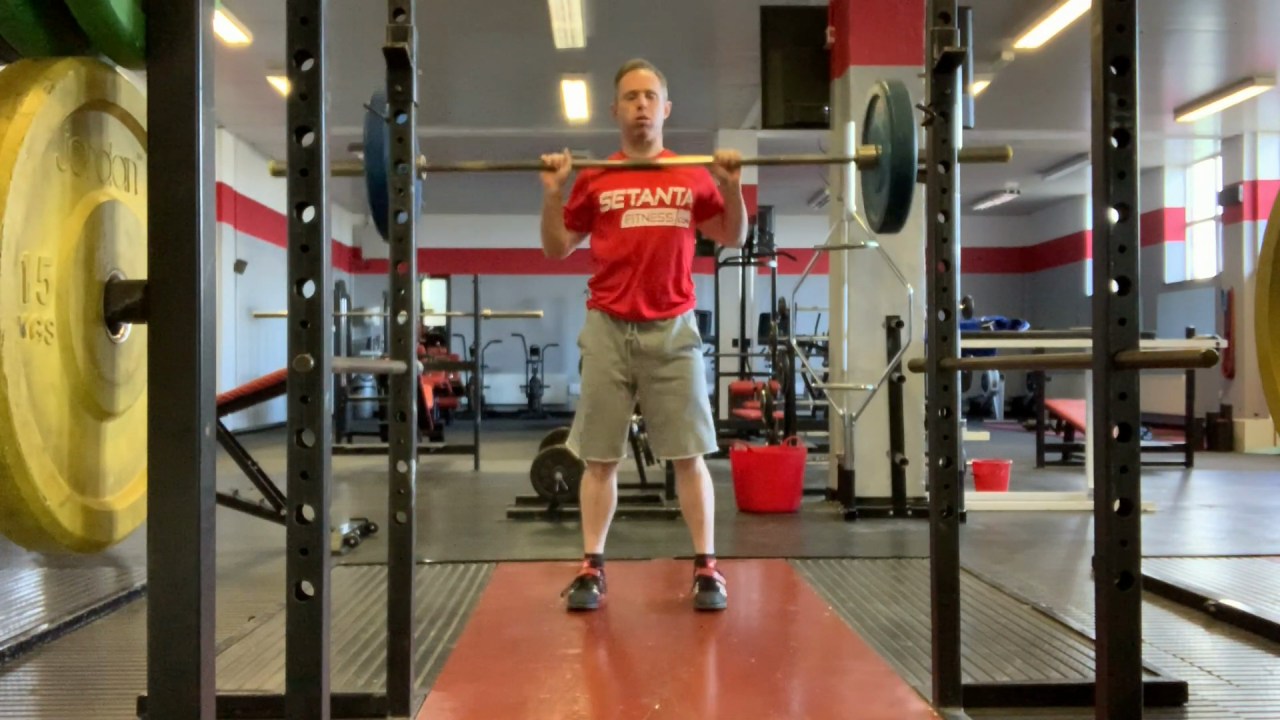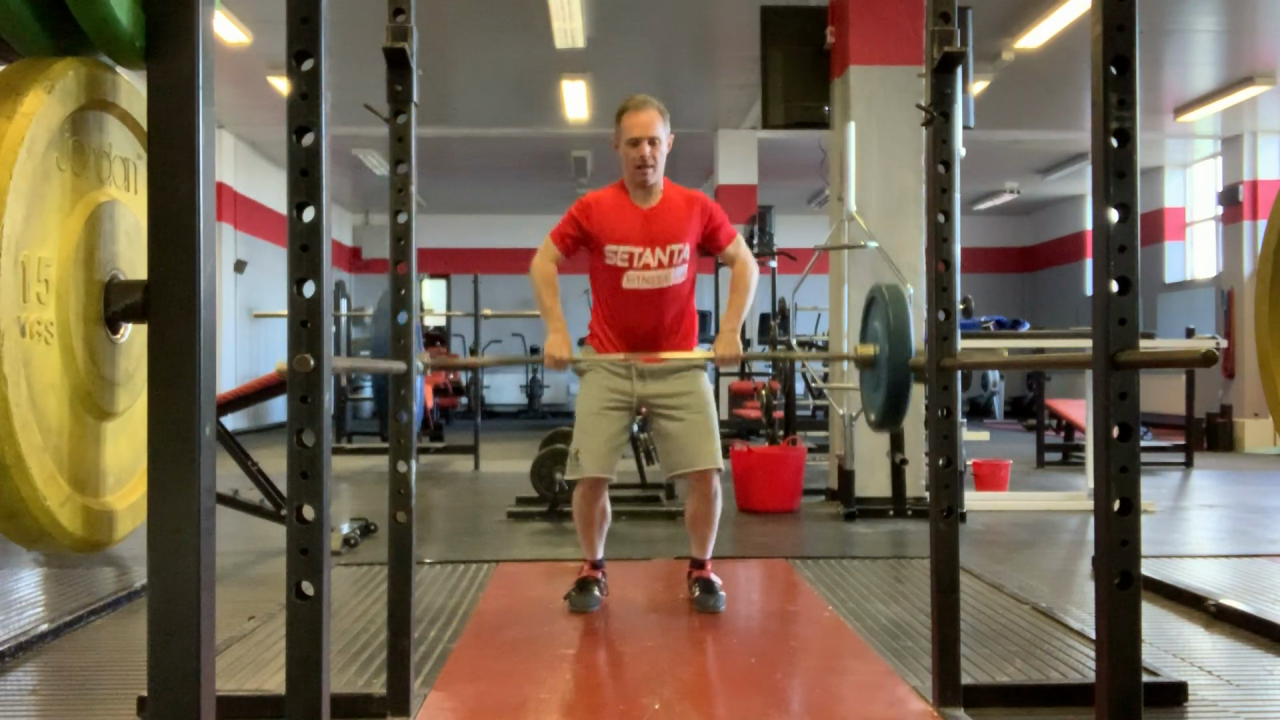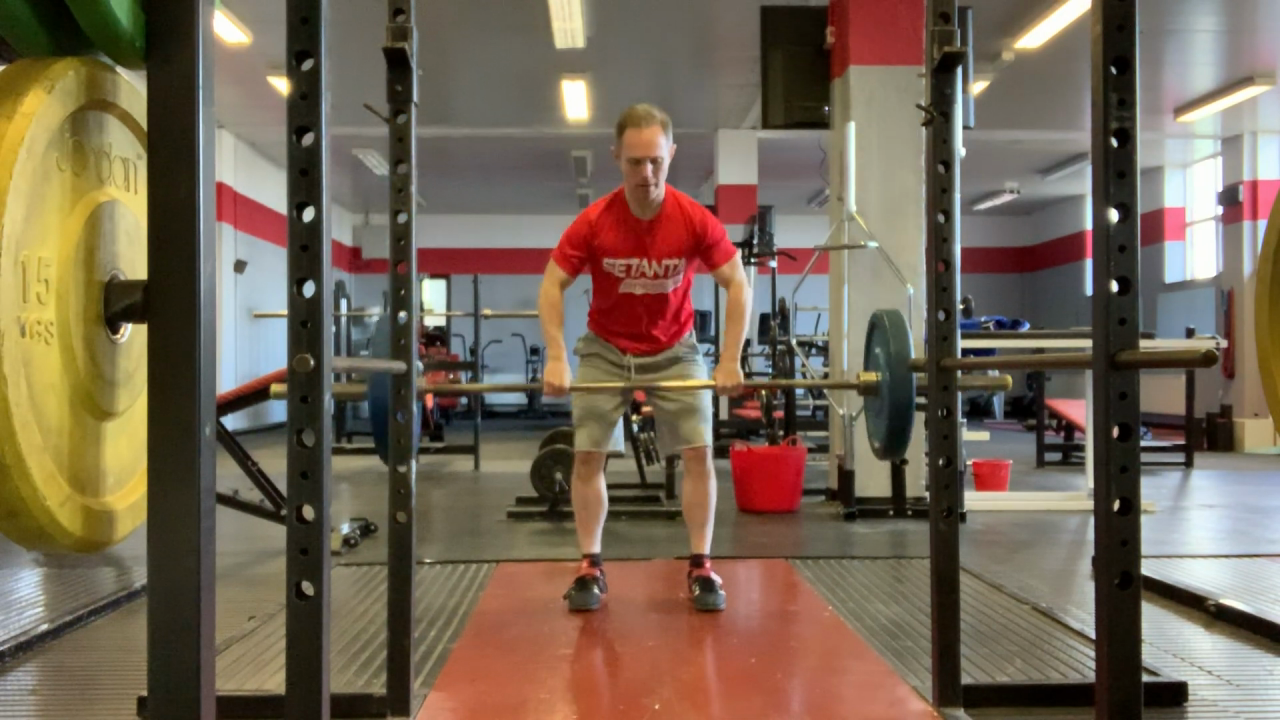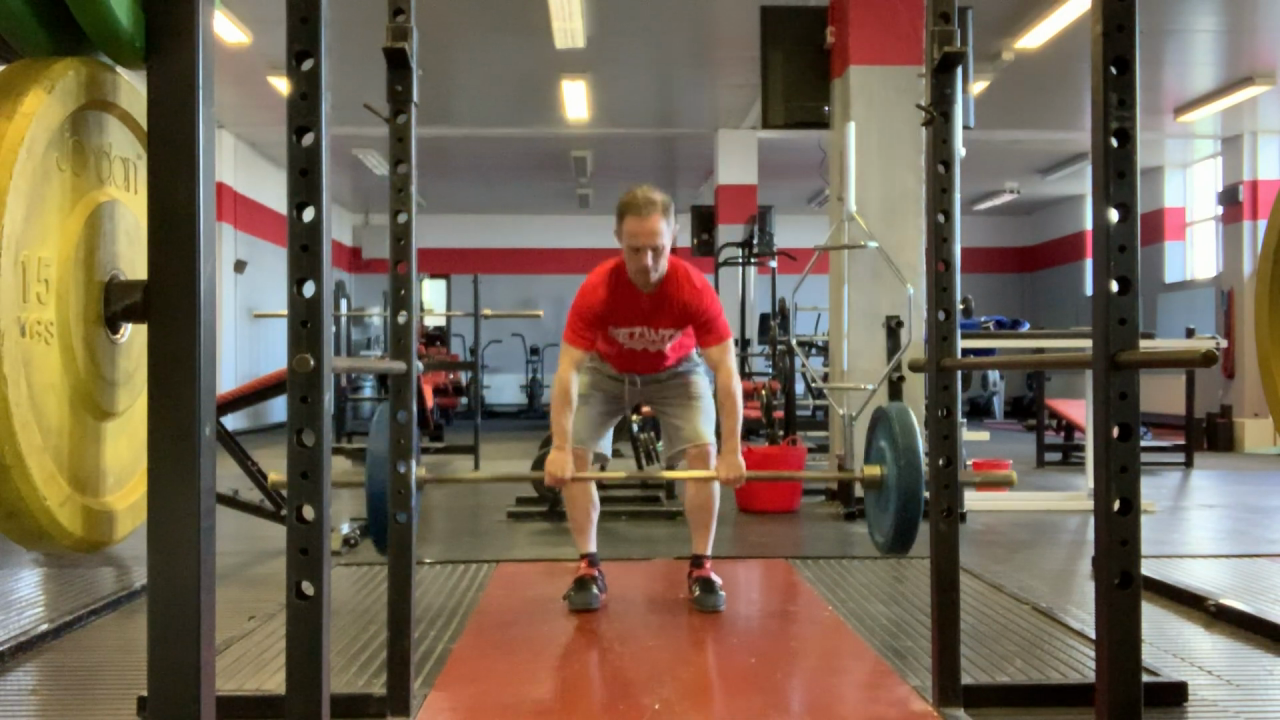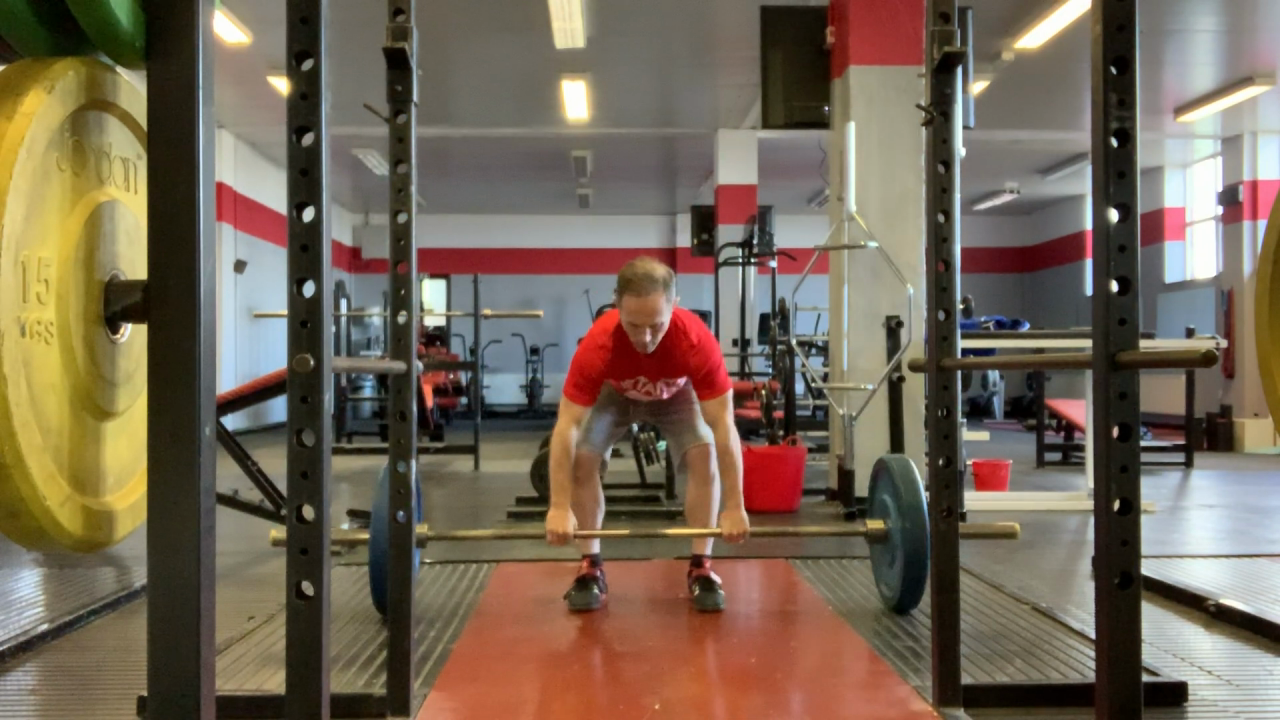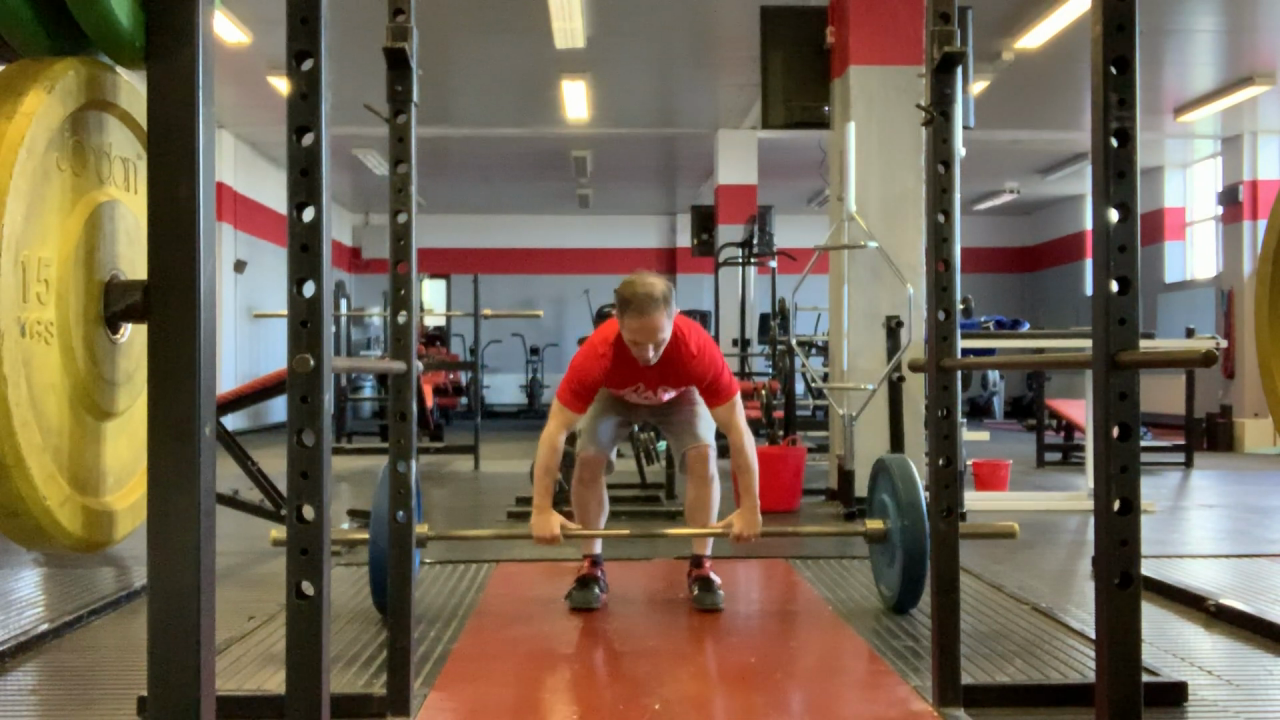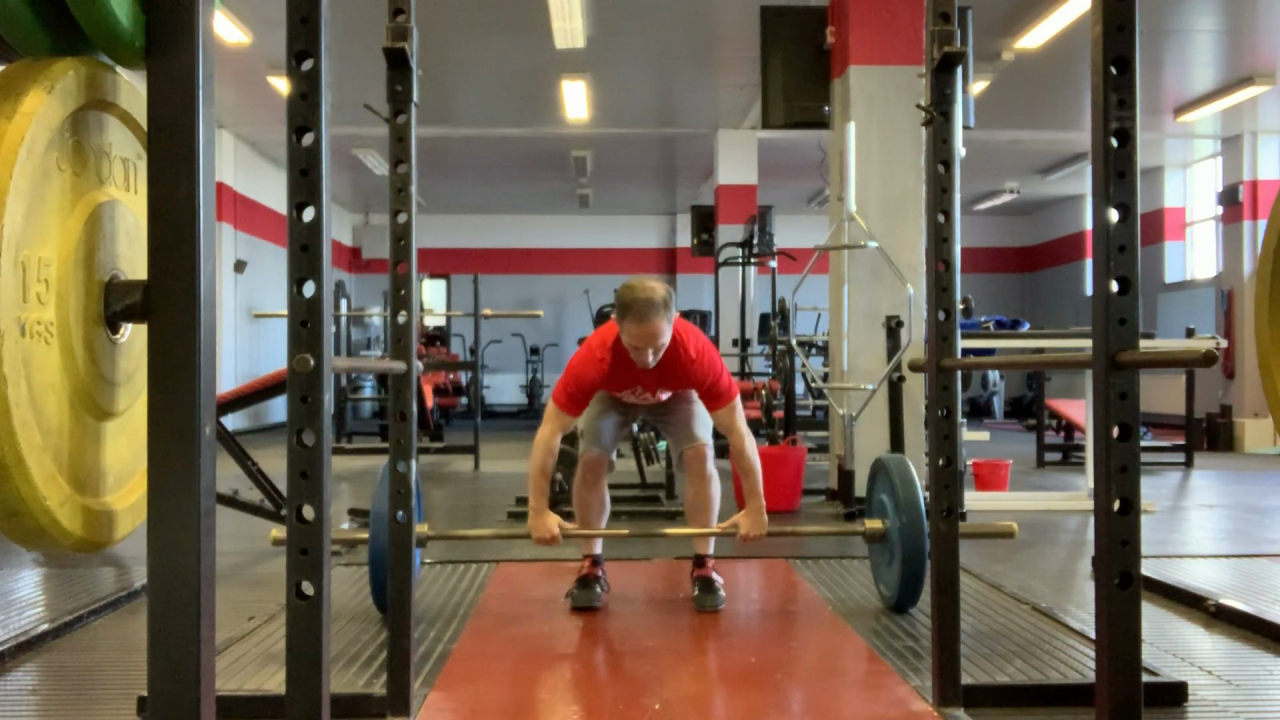
dt=0.3s
person 1, frame 1
left shoulder: (694, 172)
right shoulder: (593, 176)
left elbow: (733, 236)
right elbow: (556, 247)
left wrist: (729, 180)
right wrist: (552, 188)
left hip: (672, 329)
right hip: (608, 329)
left knee: (688, 454)
right knee: (600, 457)
left ankle: (705, 567)
right ankle: (592, 567)
person 1, frame 2
left shoulder: (698, 209)
right shoulder: (591, 210)
left elbow: (744, 263)
right elbow: (543, 263)
left wrist: (730, 334)
right wrist: (555, 332)
left hip: (680, 365)
right hip: (607, 365)
left knee: (706, 471)
right knee: (589, 477)
left ankle: (700, 570)
right ankle: (592, 570)
person 1, frame 3
left shoulder: (695, 219)
right shoulder: (593, 221)
left elbow: (737, 284)
right elbow: (552, 285)
left wrist: (731, 360)
right wrist: (555, 357)
left hip: (674, 351)
right hip: (605, 351)
left knee: (698, 452)
right knee: (588, 456)
left ankle: (700, 567)
right ankle: (590, 567)
person 1, frame 4
left shoulder: (696, 289)
right shoulder: (596, 290)
left elbow: (727, 372)
right elbow: (568, 371)
left wrist: (731, 454)
right wrist: (560, 449)
left hip: (675, 369)
right hip: (606, 370)
left knee: (702, 451)
right knee: (577, 457)
left ankle: (701, 568)
right ankle: (589, 569)
person 1, frame 5
left shoulder: (698, 341)
right shoulder: (597, 345)
left elbow: (722, 426)
right elbow: (567, 427)
left wrist: (734, 508)
right wrist: (560, 508)
left hip: (676, 393)
right hip: (612, 394)
left knee: (703, 452)
right knee: (583, 456)
left ankle: (701, 568)
right ankle: (590, 568)
person 1, frame 6
left shoulder: (699, 351)
right shoulder: (595, 355)
left elbow: (738, 430)
right elbow: (555, 431)
left wrist: (750, 508)
right wrist: (541, 510)
left hip: (678, 394)
right hip: (614, 395)
left knee: (703, 454)
right knee: (589, 458)
left ankle: (701, 567)
right ankle: (592, 567)
person 1, frame 7
left shoulder: (698, 353)
right shoulder: (592, 357)
left elbow: (738, 433)
right elbow: (549, 433)
left wrist: (755, 508)
right wrist: (538, 511)
left hip: (676, 393)
right hip: (611, 395)
left knee: (700, 454)
right knee: (591, 459)
left ankle: (704, 567)
right ankle: (592, 567)
